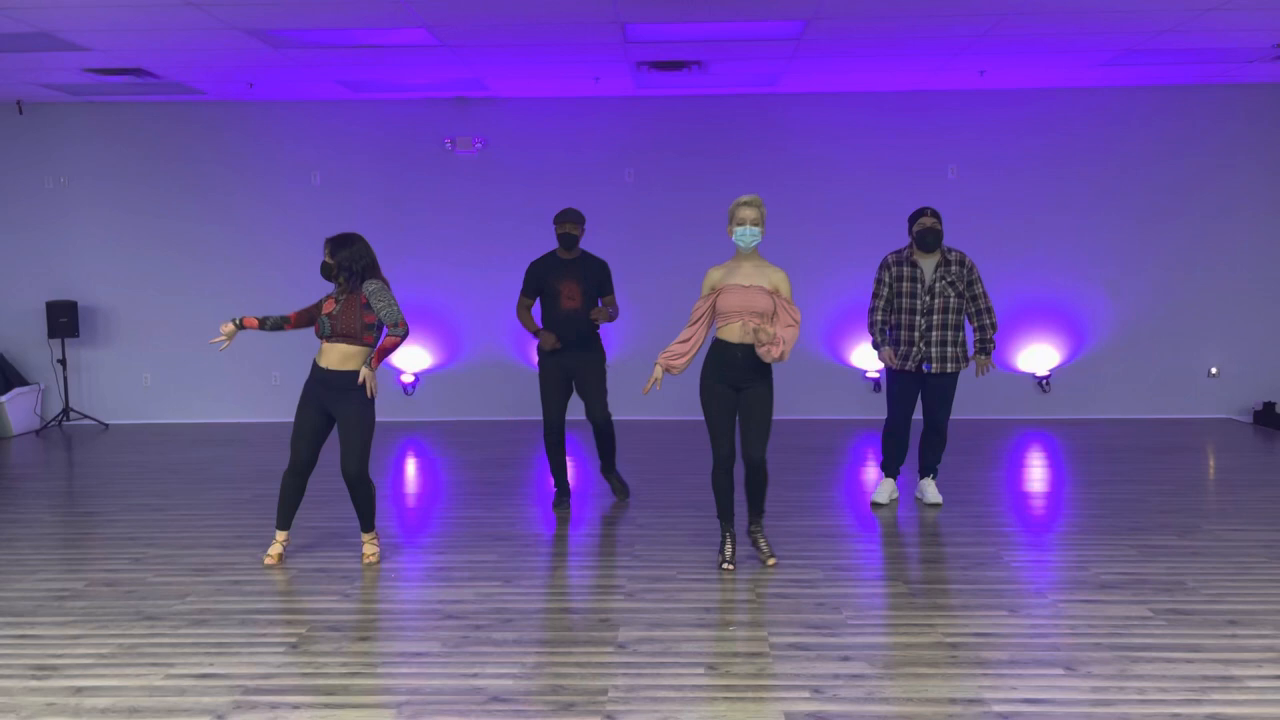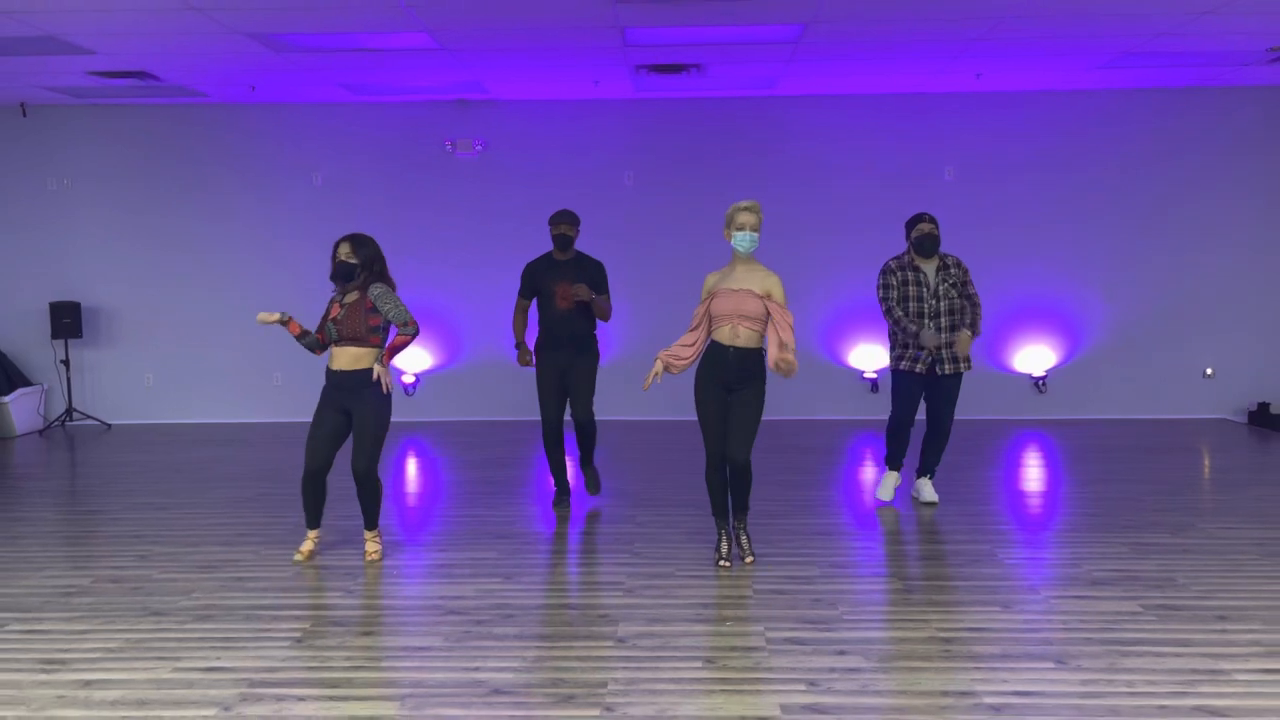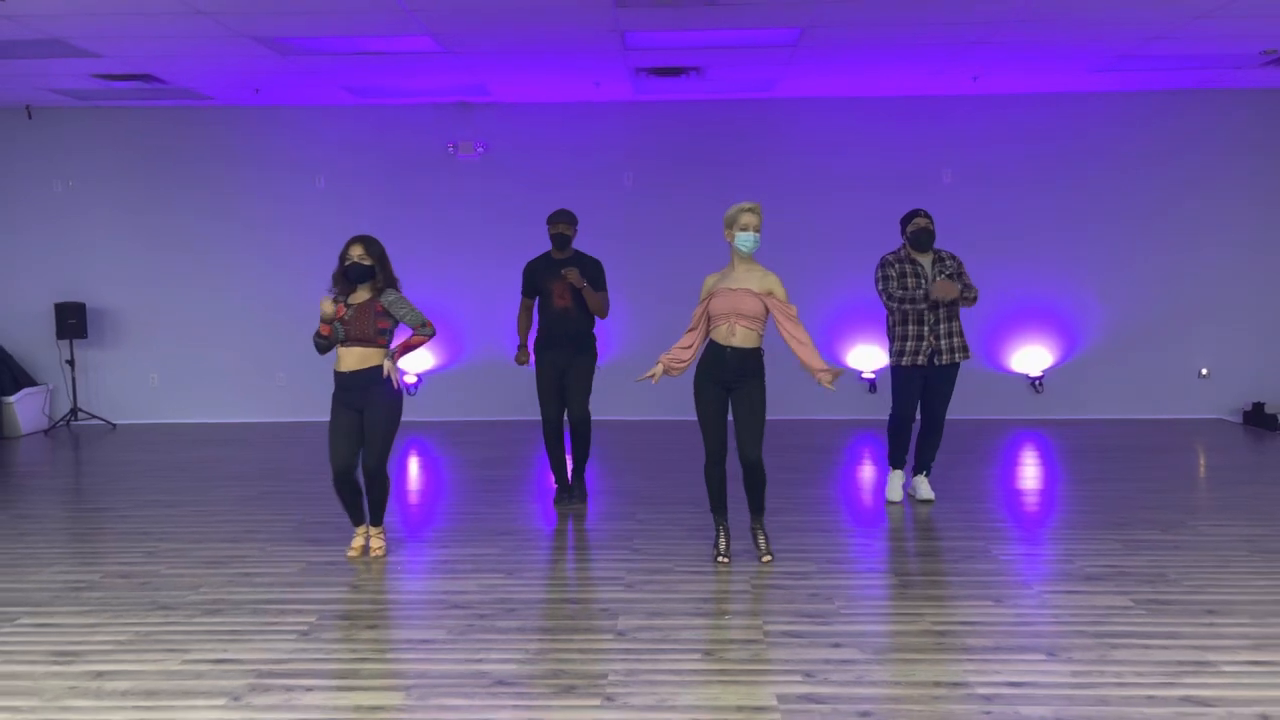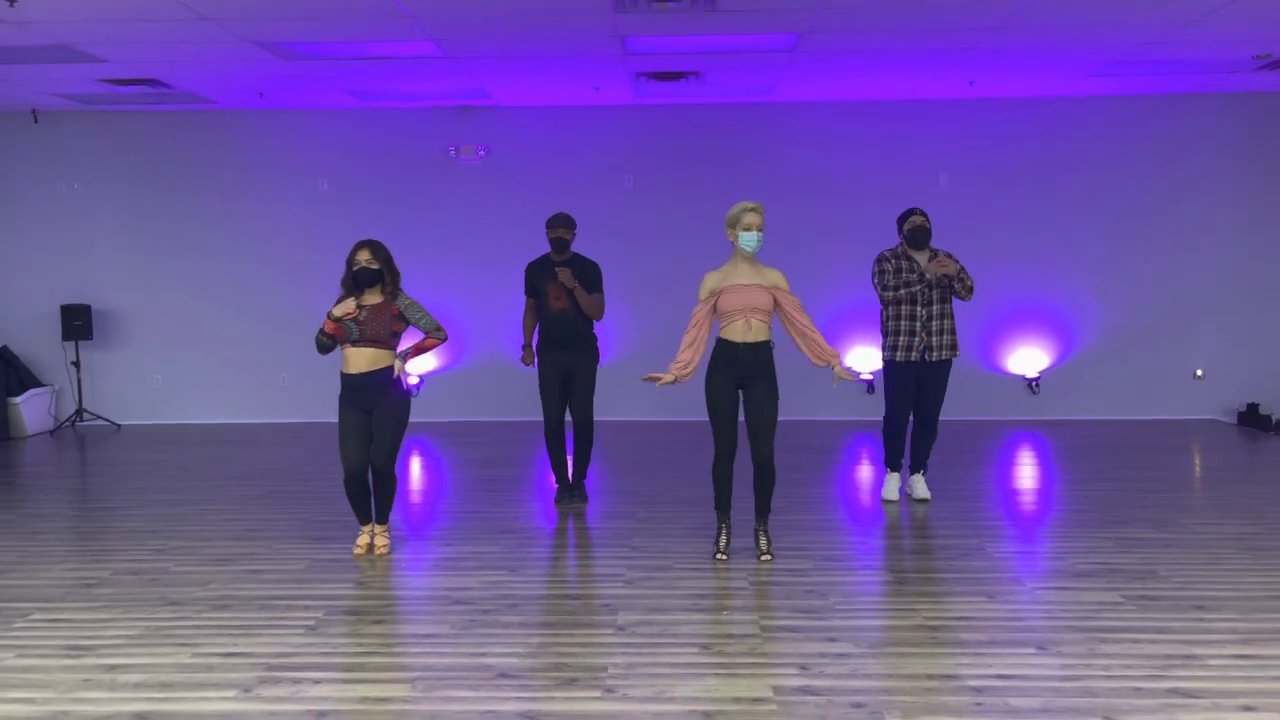
dt=0.2s
person 1, frame 1
left shoulder: (776, 277)
right shoulder: (715, 276)
left elbow: (789, 326)
right elbow: (697, 327)
left wrist: (775, 345)
right wrist: (666, 361)
left hip: (757, 370)
right hip: (719, 365)
left knee: (755, 456)
right knee: (723, 455)
left ankle: (755, 529)
right ankle: (727, 535)
person 1, frame 2
left shoulder: (770, 281)
right shoulder: (712, 280)
left elbow: (781, 330)
right elbow: (698, 331)
left wrist: (782, 360)
right wrist: (665, 362)
left hip: (749, 371)
right hip: (713, 369)
left knee: (739, 456)
right knee: (715, 455)
left ankle: (740, 525)
right ankle: (723, 531)
person 1, frame 3
left shoulder: (769, 281)
right shoulder: (712, 282)
left elbow: (791, 329)
right elbow: (696, 331)
left wrist: (819, 368)
right wrist: (666, 364)
left hip: (749, 369)
right hip: (712, 367)
left knee: (750, 455)
right knee: (714, 452)
left ankle: (758, 527)
right ankle: (721, 529)
person 1, frame 4
left shoulder: (774, 277)
right shoulder: (713, 280)
left elbow: (799, 321)
right elbow: (697, 329)
left wrist: (831, 360)
right wrist: (677, 371)
left hip: (761, 364)
right hip: (724, 363)
left knee: (764, 453)
right knee: (725, 450)
left ankle: (761, 528)
right ankle: (723, 526)
person 2, frame 1
left shoulder: (371, 290)
right shoulder: (330, 298)
left elbow: (399, 329)
right elbow: (292, 320)
left wrist: (372, 362)
right wrist: (239, 324)
left hip: (353, 390)
right hip: (318, 387)
left knee: (354, 470)
right knee: (299, 464)
left ankle: (369, 535)
right ankle: (281, 536)
person 2, frame 2
left shoulder: (377, 292)
right shoulder: (336, 300)
left elbow: (409, 328)
right elbow: (318, 345)
left wrist: (384, 359)
right wrist: (285, 321)
left hip: (367, 389)
right hip: (334, 389)
left knee: (364, 467)
right knee: (314, 466)
left ankle: (372, 534)
right ankle: (313, 534)
person 2, frame 3
left shoulder: (387, 298)
right shoulder: (339, 301)
left elbow: (426, 329)
right elbow: (321, 347)
left wrist: (394, 355)
right wrist: (326, 318)
left hip: (378, 388)
right hip: (345, 391)
left knee: (374, 465)
right knee: (341, 468)
left ankle: (377, 530)
right ankle: (360, 529)
person 2, frame 4
left shoulder: (399, 302)
right shoulder: (346, 303)
left elbow: (438, 334)
right elbow: (322, 347)
left wrist: (404, 356)
right wrist: (333, 316)
left hip: (387, 389)
right hip: (352, 393)
left knee: (382, 464)
right knee: (353, 468)
left ankle: (382, 528)
right ankle: (365, 527)
person 3, frame 1
left shoulder: (597, 266)
right shoulder: (539, 267)
left elbow: (613, 308)
right elbow: (523, 308)
left wrist: (607, 313)
right wrist: (539, 332)
left hip: (589, 353)
right hip: (554, 355)
left knee: (599, 416)
right knee: (553, 422)
left ankle: (610, 470)
right ankle: (562, 487)
person 3, frame 2
left shoulder: (593, 267)
right shoulder: (535, 268)
left elbow: (606, 314)
right elbow: (521, 309)
left wrist: (590, 296)
right wrist: (521, 345)
left hip: (583, 353)
right hip: (548, 354)
left knee: (582, 414)
right knee: (551, 421)
left ankle: (587, 463)
right ankle: (561, 486)
person 3, frame 3
left shoulder: (591, 266)
right shoulder: (534, 267)
left elbow: (603, 311)
right elbow: (526, 308)
left wrist: (581, 285)
right wrist: (522, 345)
left hip: (581, 352)
right hip: (547, 353)
left knee: (579, 415)
right knee: (551, 419)
left ankle: (578, 479)
right ankle: (561, 483)
person 3, frame 4
left shoulder: (588, 268)
right shoulder: (535, 269)
left elbow: (597, 313)
left wrist: (574, 285)
right wrist: (527, 345)
left hip: (583, 353)
right hip: (549, 354)
left knee: (582, 418)
right knee: (553, 420)
left ankle: (579, 481)
right ankle: (562, 483)
person 4, frame 1
left shoulder: (961, 263)
right shoulder: (892, 264)
left elbow: (979, 305)
right elbow: (878, 305)
left wrist: (983, 346)
right wrist: (881, 343)
left hip: (945, 360)
right hip: (903, 358)
left knee: (937, 422)
right knee: (897, 420)
left ankle: (927, 479)
right ankle: (889, 479)
person 4, frame 2
left shoulder: (956, 267)
right shoulder: (893, 269)
left elbow: (973, 303)
right elbow: (892, 309)
left wrist: (968, 330)
right wrist: (922, 333)
left hip: (949, 361)
right hip: (909, 358)
left knee: (941, 423)
right knee: (901, 418)
left ankle: (924, 478)
right ankle: (892, 471)
person 4, frame 3
left shoulder: (949, 261)
right shoulder: (890, 263)
left elbow: (971, 295)
right elbow: (893, 299)
left wrist: (958, 290)
right wrist: (930, 292)
left hip: (946, 354)
right hip: (906, 354)
left knee: (934, 418)
right knee: (902, 415)
left ankle: (920, 476)
right ankle: (896, 471)
person 4, frame 4
left shoulder: (946, 259)
right shoulder: (887, 260)
left elbow: (967, 291)
right elbow: (887, 291)
left wrist: (955, 273)
right wrist: (925, 275)
left hip: (938, 352)
right hip: (899, 352)
left knee: (928, 416)
right knee: (896, 415)
left ankle: (917, 475)
right ankle: (893, 473)
